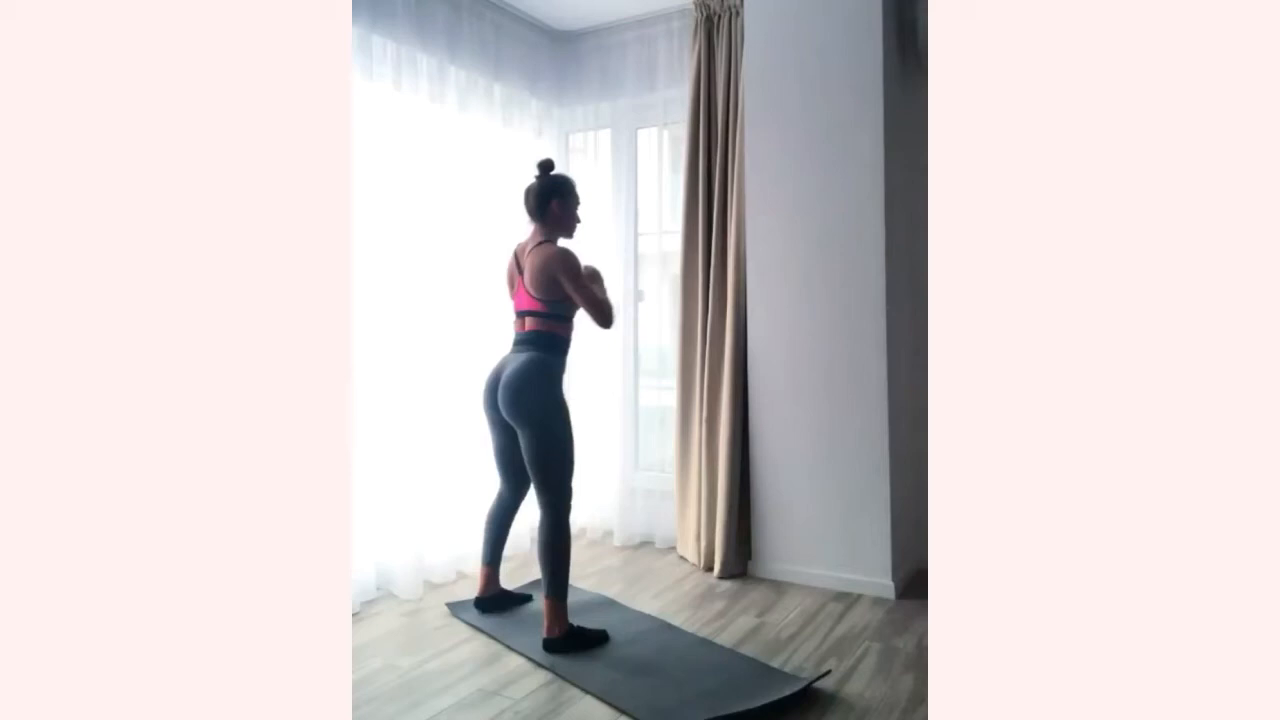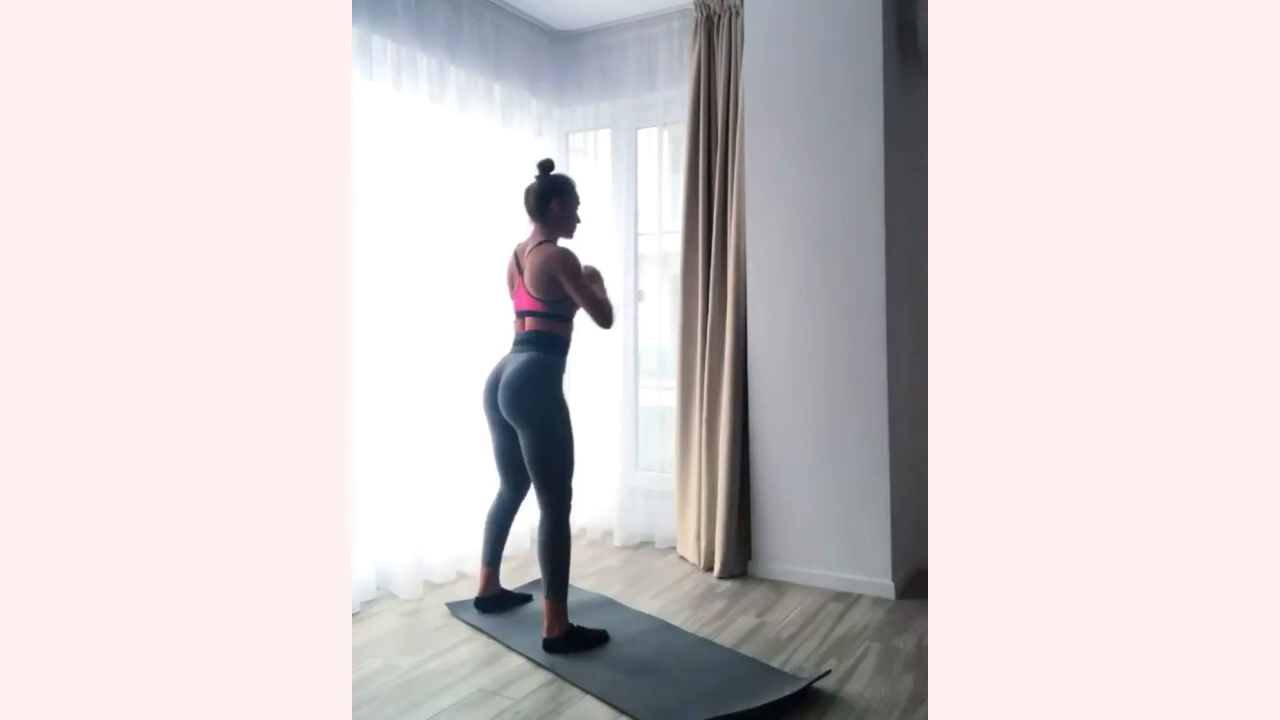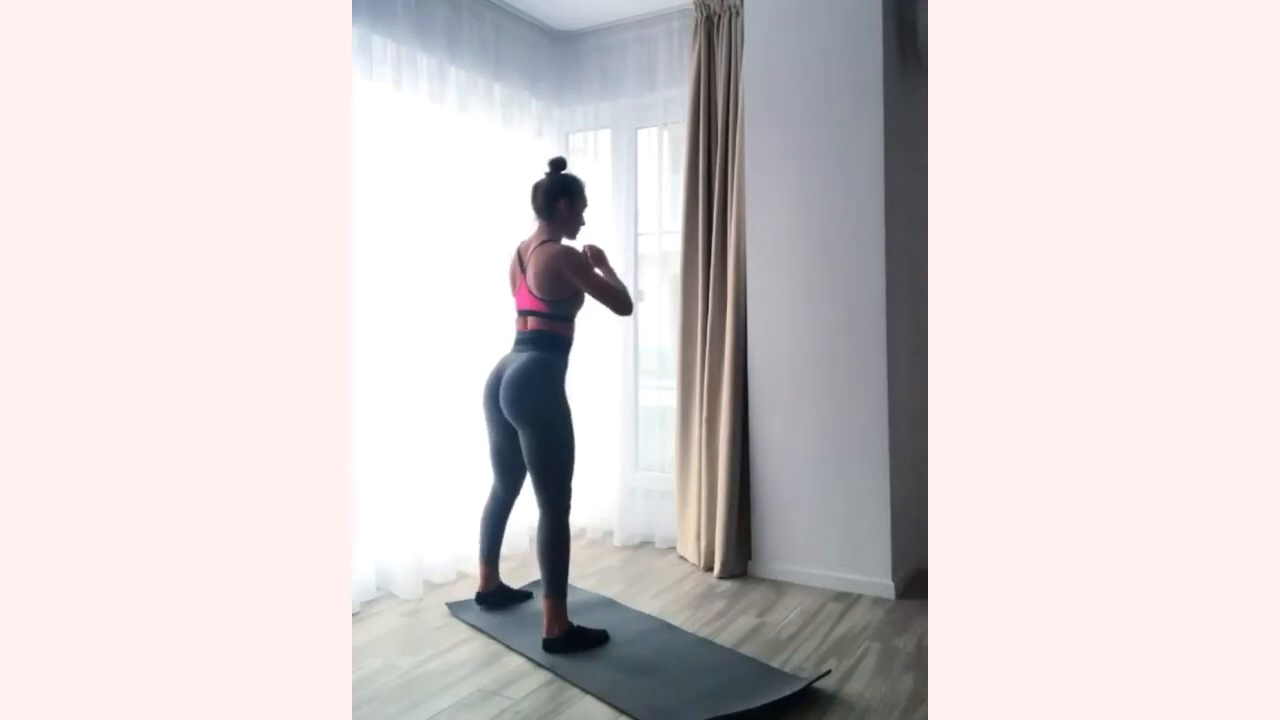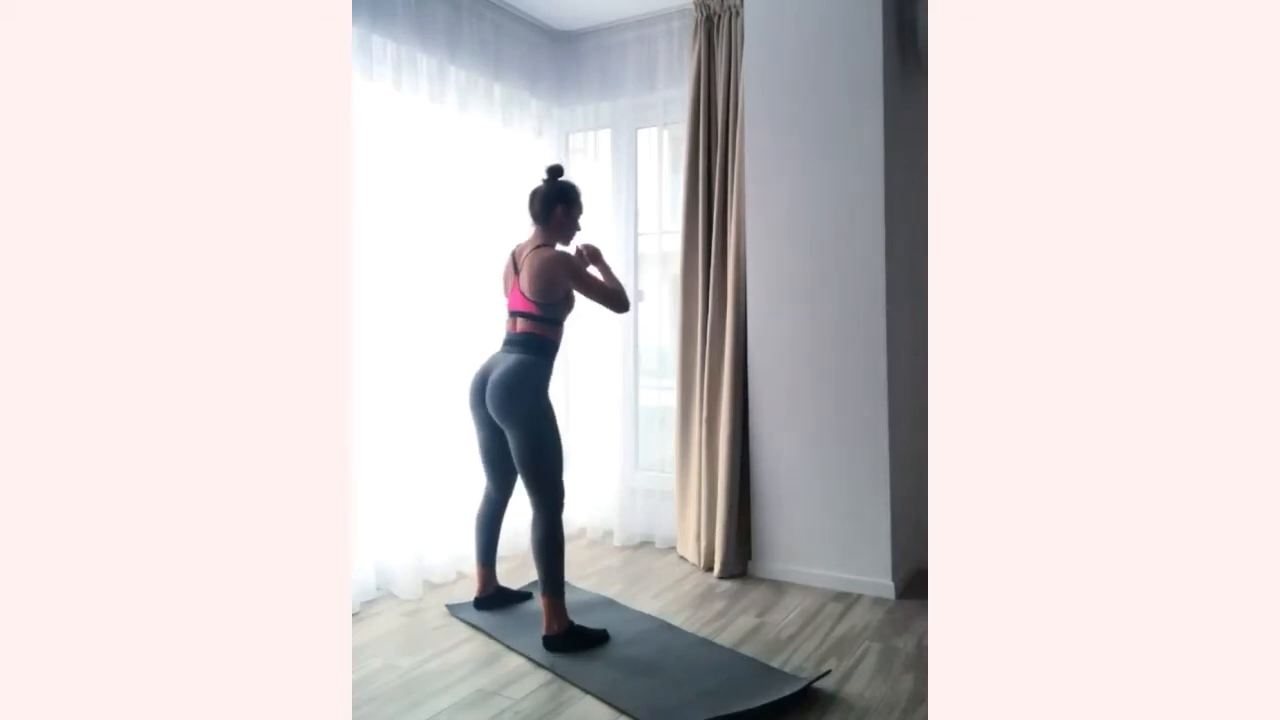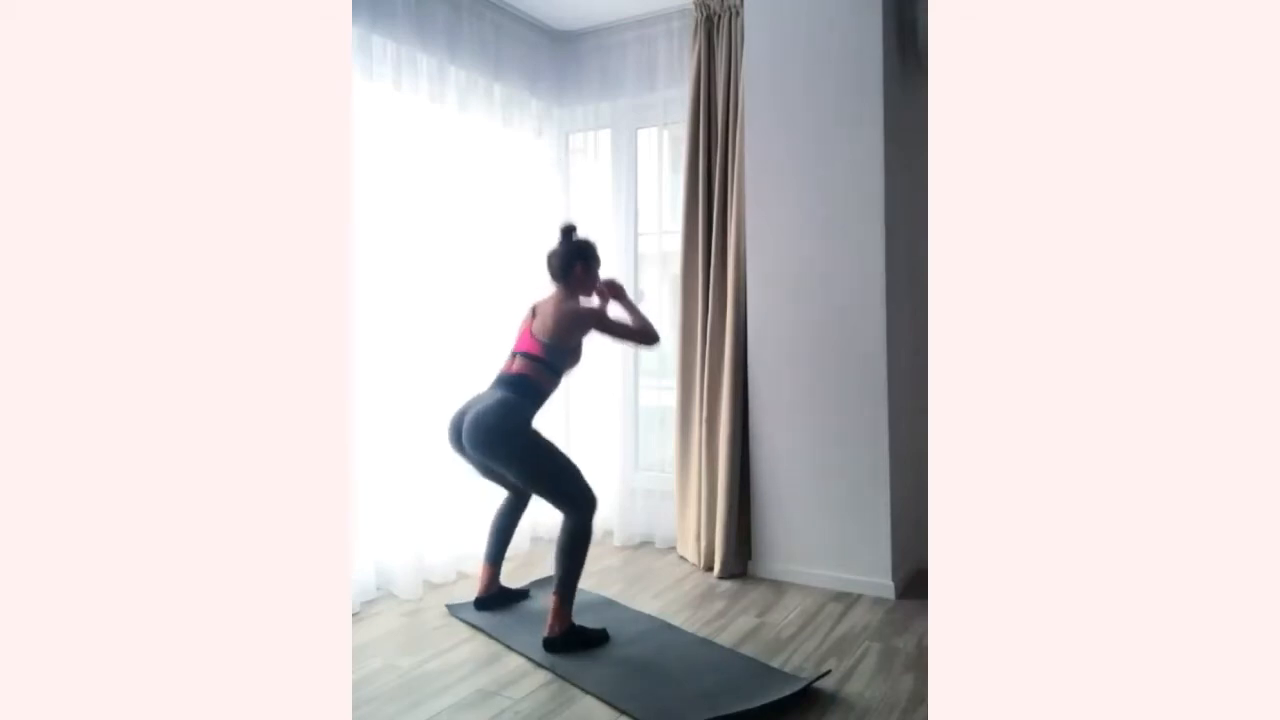
dt=0.3s
person 1, frame 1
left shoulder: (517, 256)
right shoulder: (558, 257)
right elbow: (604, 317)
left wrist: (579, 284)
right wrist: (596, 280)
left hip: (502, 377)
right hip: (534, 383)
left knee: (512, 489)
right knee: (555, 504)
left ankle: (488, 588)
right ankle: (557, 627)
person 1, frame 2
left shoulder: (517, 256)
right shoulder: (558, 257)
right elbow: (604, 318)
left wrist: (578, 283)
right wrist: (596, 280)
left hip: (501, 378)
right hip: (534, 384)
left knee: (511, 488)
right knee: (555, 505)
left ankle: (488, 588)
right ankle: (556, 627)
person 1, frame 3
left shoulder: (519, 254)
right shoulder: (562, 256)
right elbow: (623, 305)
right wrist: (602, 264)
left hip: (501, 376)
right hip: (536, 383)
left knee: (505, 487)
right knee: (555, 505)
left ankle: (489, 585)
right ankle: (557, 628)
person 1, frame 4
left shoulder: (515, 256)
right shoulder: (555, 260)
right elbow: (619, 303)
left wrist: (576, 266)
right wrist: (597, 261)
left hip: (487, 377)
right hip: (521, 385)
left knee: (497, 488)
right knee: (548, 504)
left ankle: (486, 587)
right ankle: (556, 626)
person 1, frame 5
left shoulder: (539, 308)
right shoulder: (574, 314)
right elbow: (648, 336)
left wrist: (602, 305)
right wrist: (621, 300)
left hip: (468, 419)
right hip: (499, 426)
left knee: (521, 489)
right knee: (581, 505)
left ankle: (488, 588)
right ankle: (559, 627)
